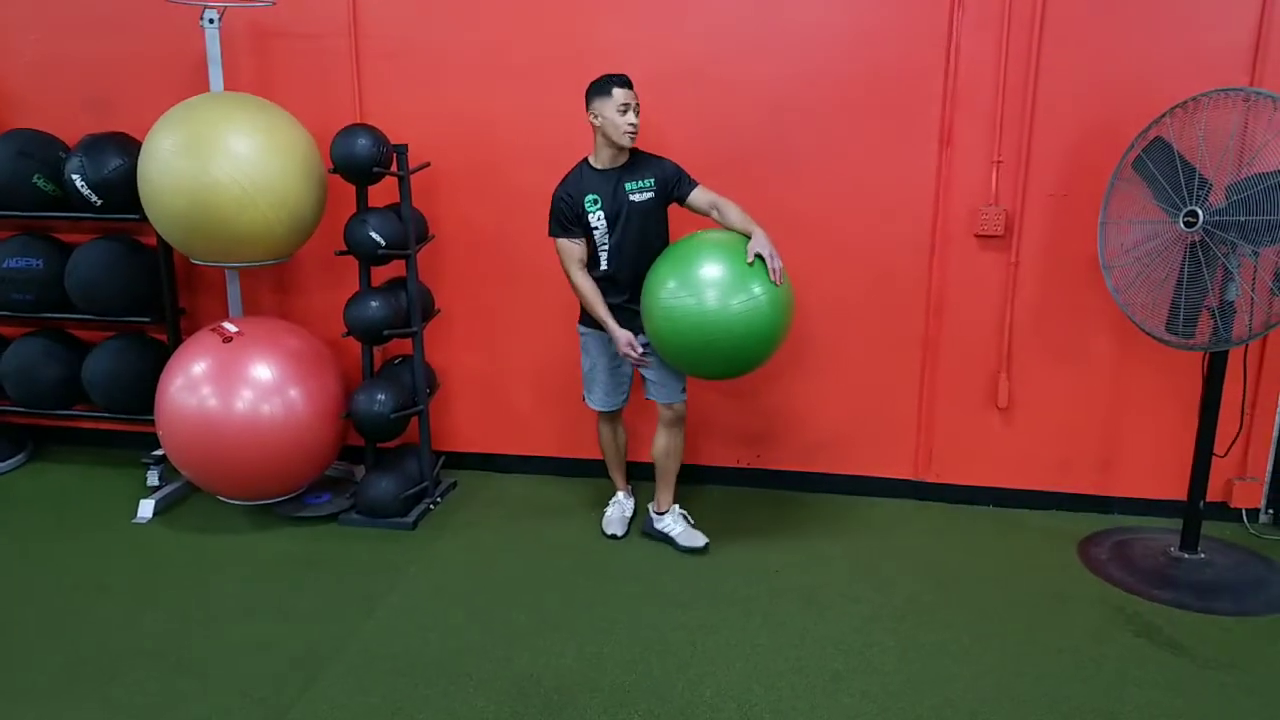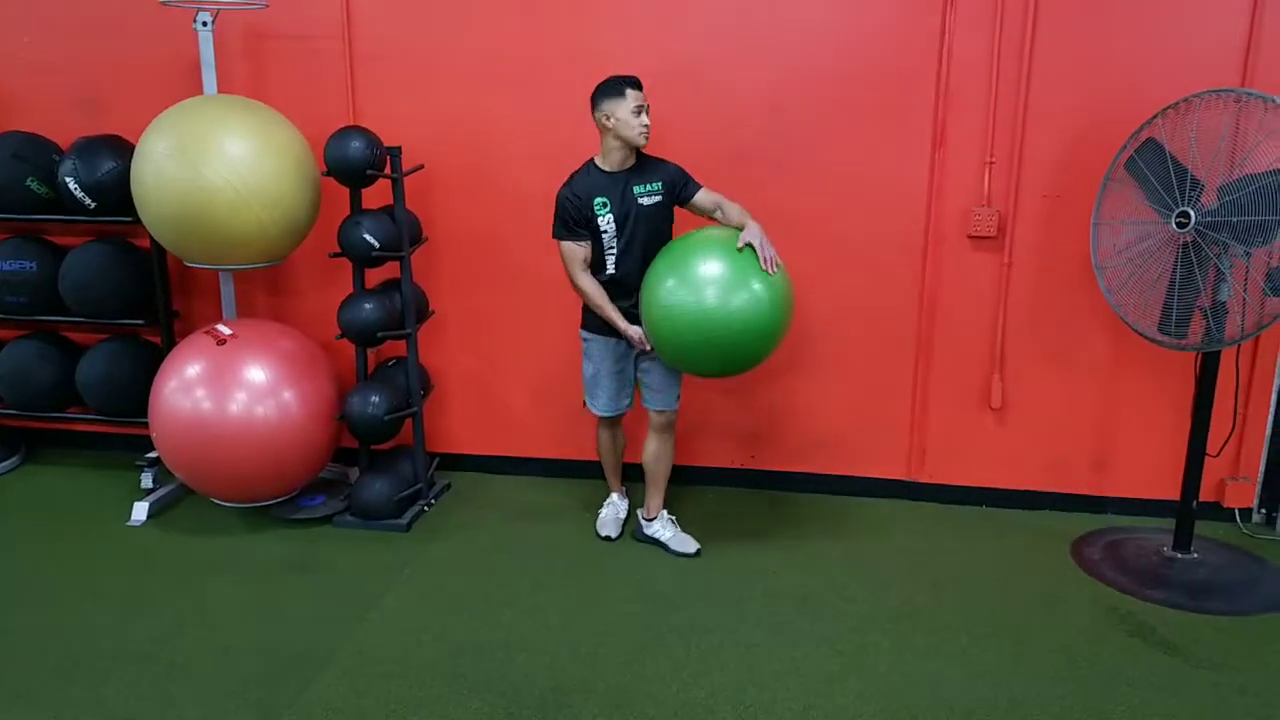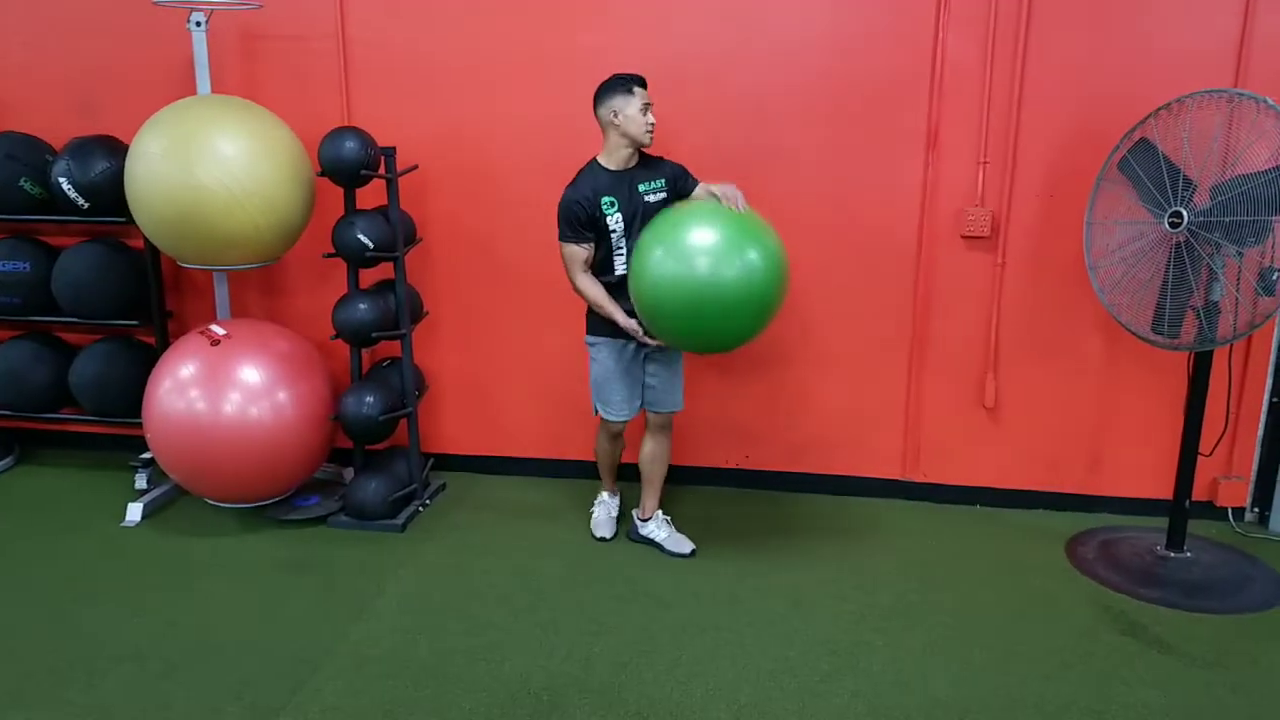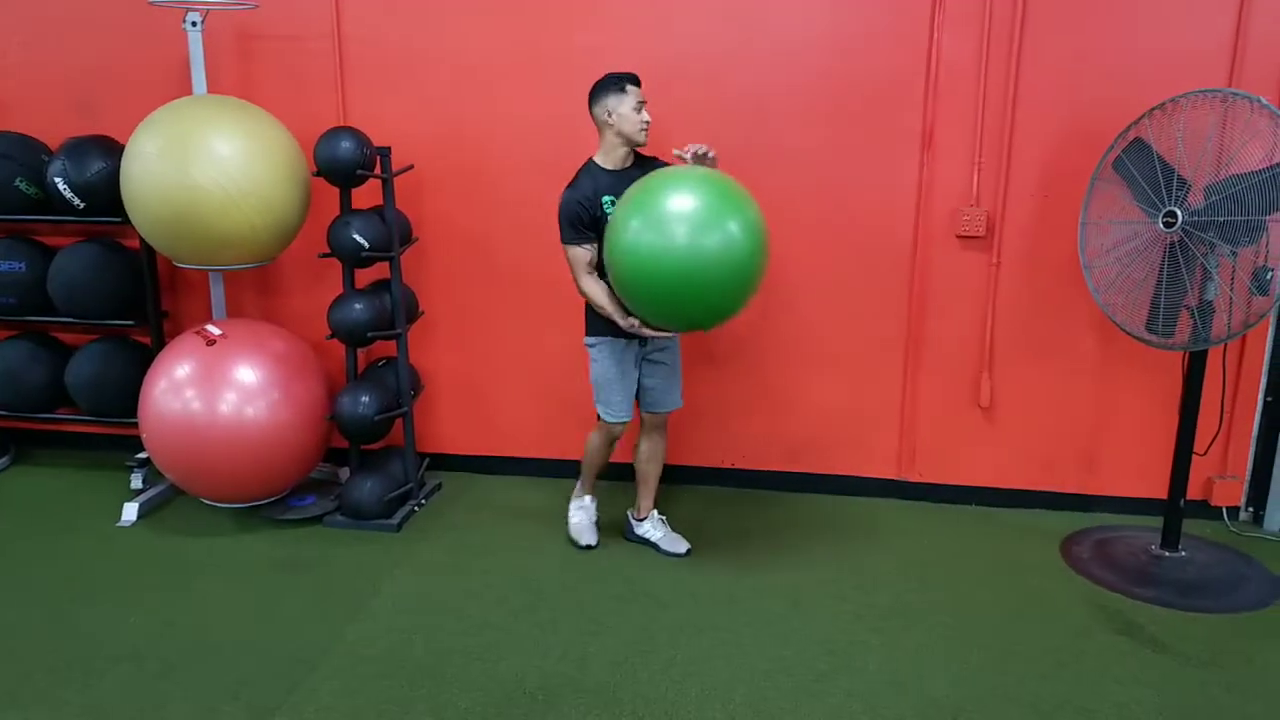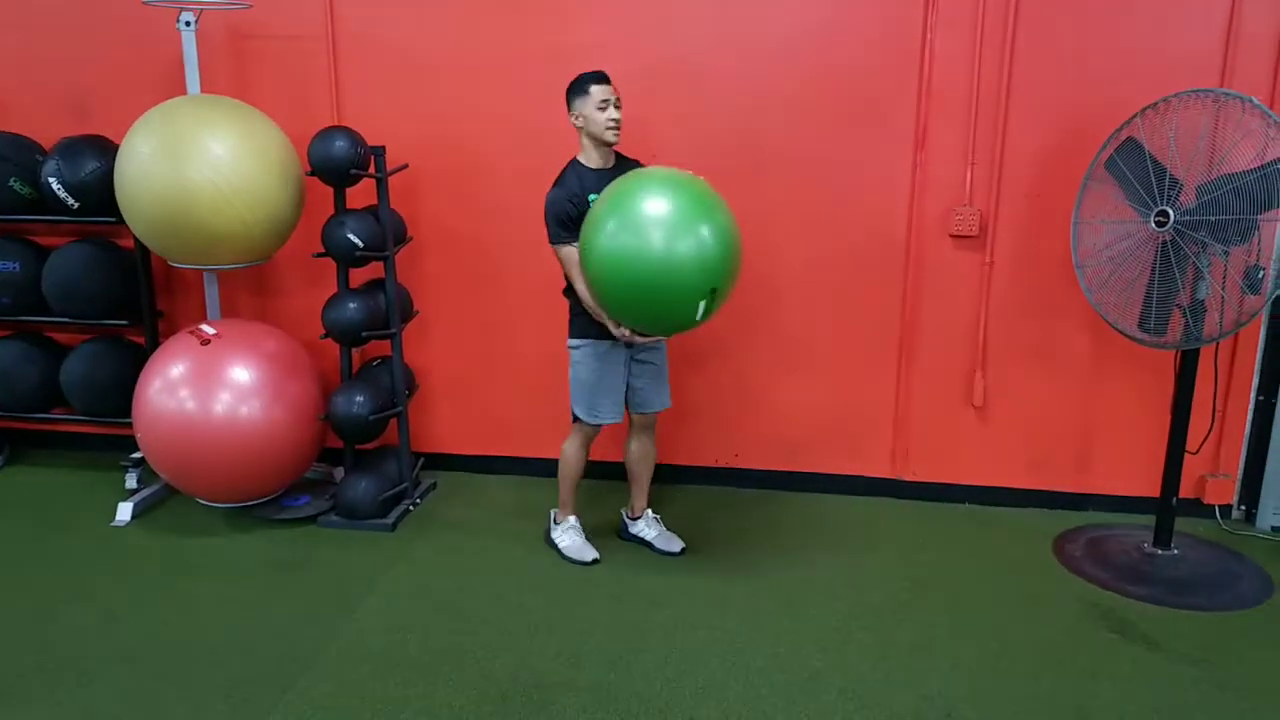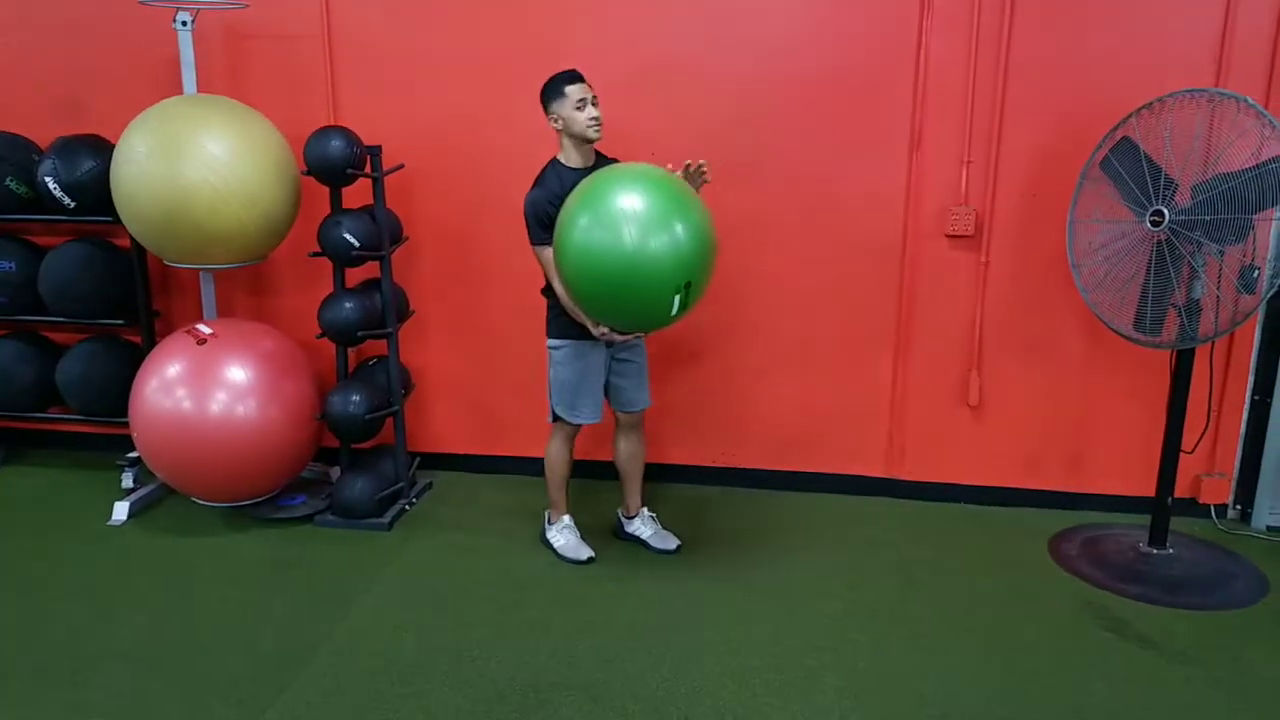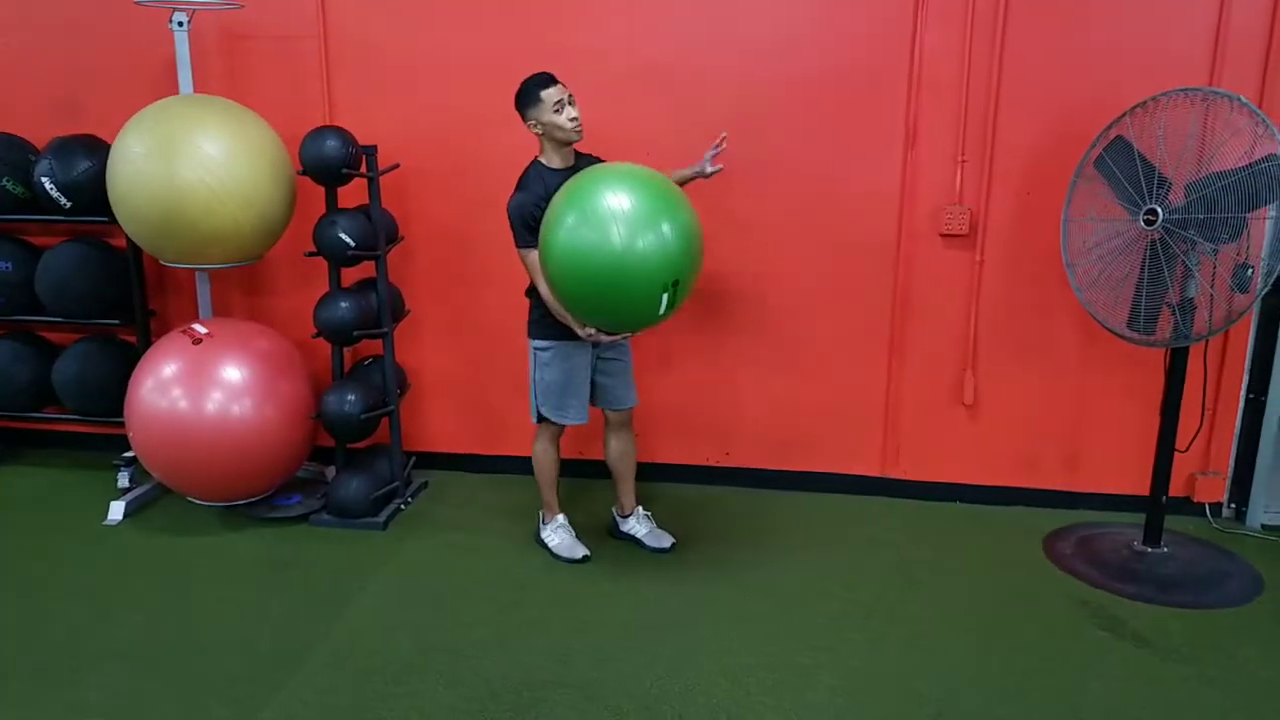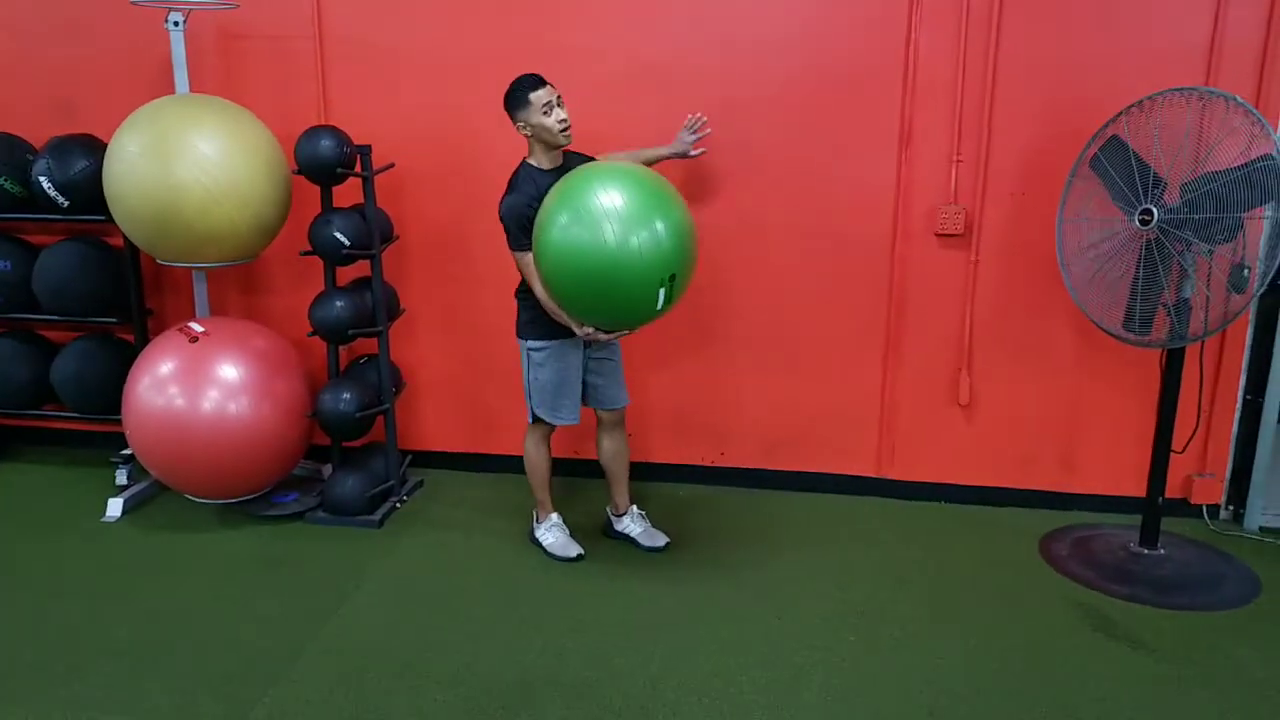
dt=0.2s
person 1, frame 1
left shoulder: (658, 171)
right shoulder: (571, 191)
left elbow: (714, 205)
right elbow: (575, 269)
left wrist: (756, 232)
right wrist: (614, 329)
right hip: (604, 324)
left knee: (672, 411)
right knee: (608, 411)
left ankle: (663, 512)
right ankle: (622, 495)
person 1, frame 2
left shoulder: (664, 174)
right shoulder: (576, 193)
left elbow: (716, 205)
right elbow: (578, 272)
left wrist: (750, 225)
right wrist: (623, 326)
right hip: (605, 327)
left knee: (663, 418)
right knee: (609, 416)
left ankle: (653, 518)
right ankle: (616, 497)
person 1, frame 3
left shoulder: (665, 172)
right shoulder: (581, 194)
left elbow: (709, 197)
right elbow: (578, 273)
left wrist: (726, 192)
right wrist: (624, 322)
right hip: (612, 330)
left knee: (661, 420)
right knee: (615, 421)
left ankle: (648, 518)
right ankle: (607, 494)
person 1, frame 4
left shoulder: (656, 171)
right shoulder: (581, 194)
right elbow: (584, 275)
left wrist: (705, 169)
right wrist: (624, 320)
left hip: (662, 322)
right hip: (611, 329)
left knee: (656, 421)
right knee: (613, 424)
left ankle: (644, 518)
right ankle: (583, 496)
person 1, frame 5
left shoulder: (637, 173)
right shoulder: (565, 194)
right elbow: (577, 276)
right wrist: (613, 325)
right hip: (596, 331)
left knee: (645, 421)
right knee: (587, 426)
left ankle: (638, 518)
right ankle: (563, 521)
person 1, frame 6
right shoulder: (545, 194)
right elbow: (556, 276)
right wrist: (591, 325)
right hip: (574, 330)
left knee: (632, 419)
right knee: (567, 426)
left ankle: (633, 516)
right ankle: (557, 521)
person 1, frame 7
left shoulder: (595, 168)
right shoulder: (528, 198)
right elbow: (541, 279)
left wrist: (692, 173)
right wrist: (577, 327)
right hip: (558, 331)
left knee: (620, 417)
right knee: (551, 426)
left ankle: (628, 515)
right ankle: (551, 521)
person 1, frame 8
left shoulder: (579, 165)
right shoulder: (519, 199)
left elbow: (612, 164)
right elbow: (536, 281)
left wrist: (669, 150)
right wrist: (575, 327)
right hip: (549, 329)
left knee: (613, 415)
right knee: (544, 424)
left ankle: (622, 514)
right ankle: (545, 520)
